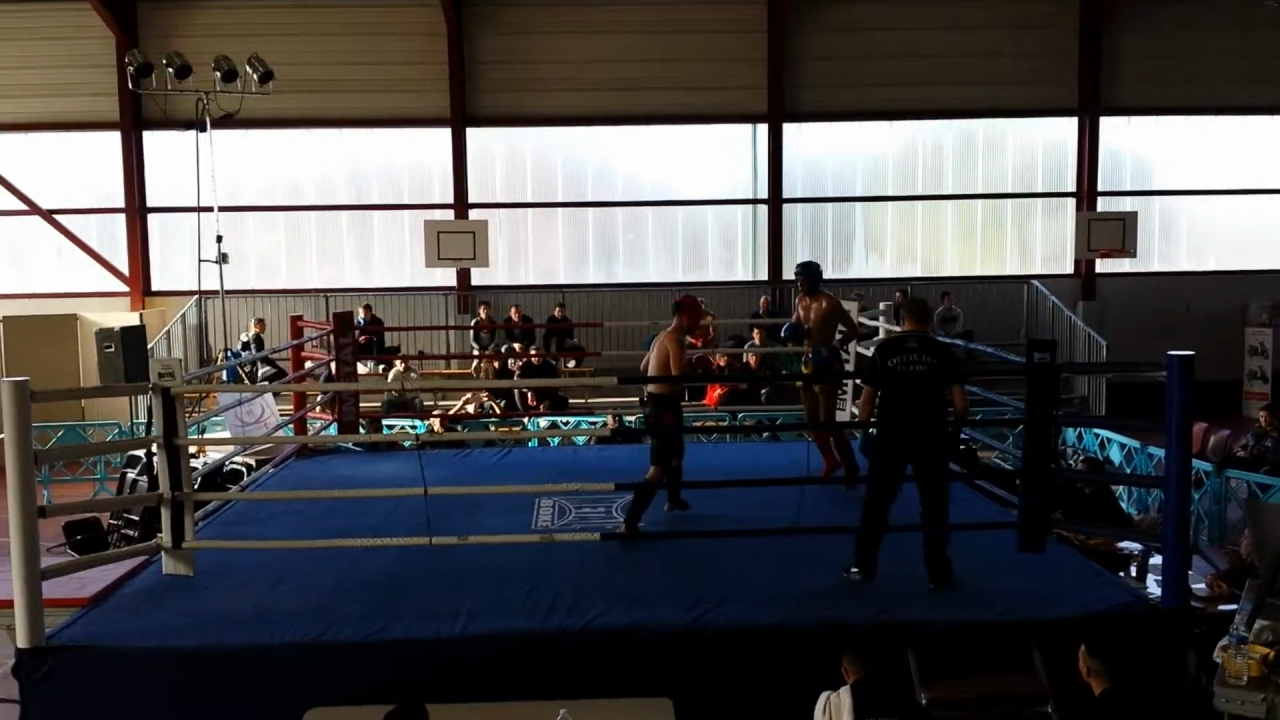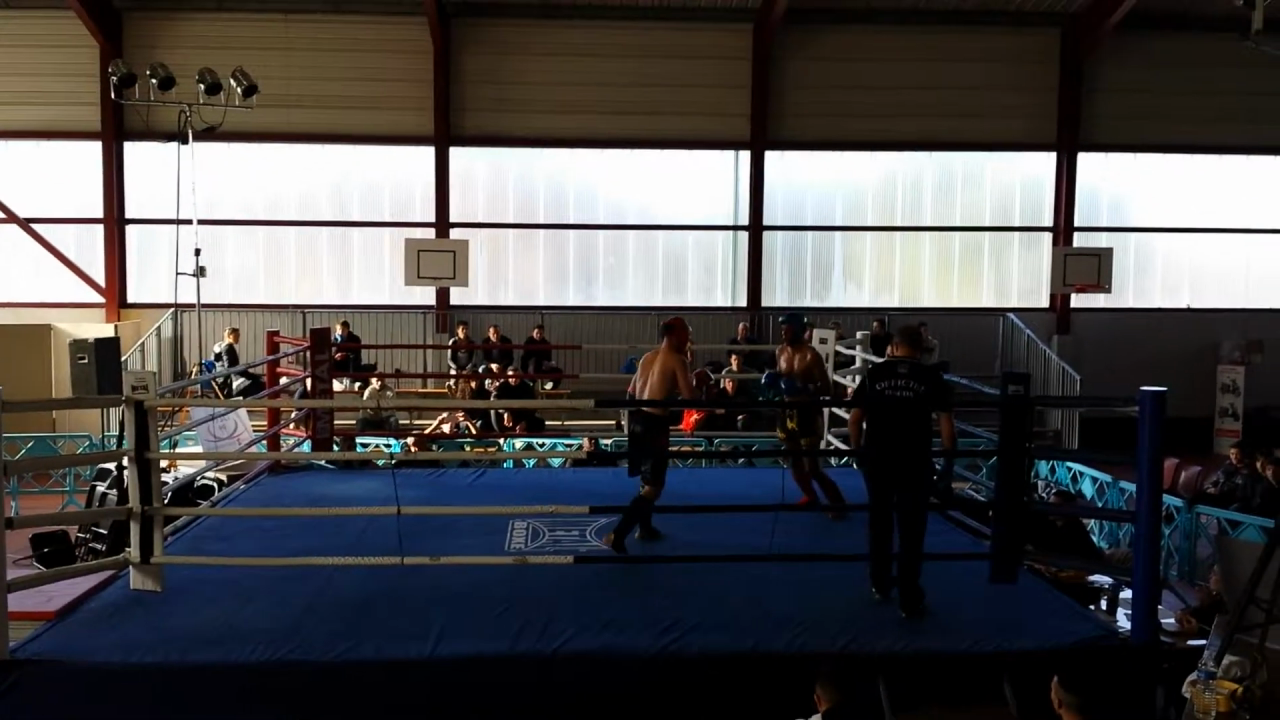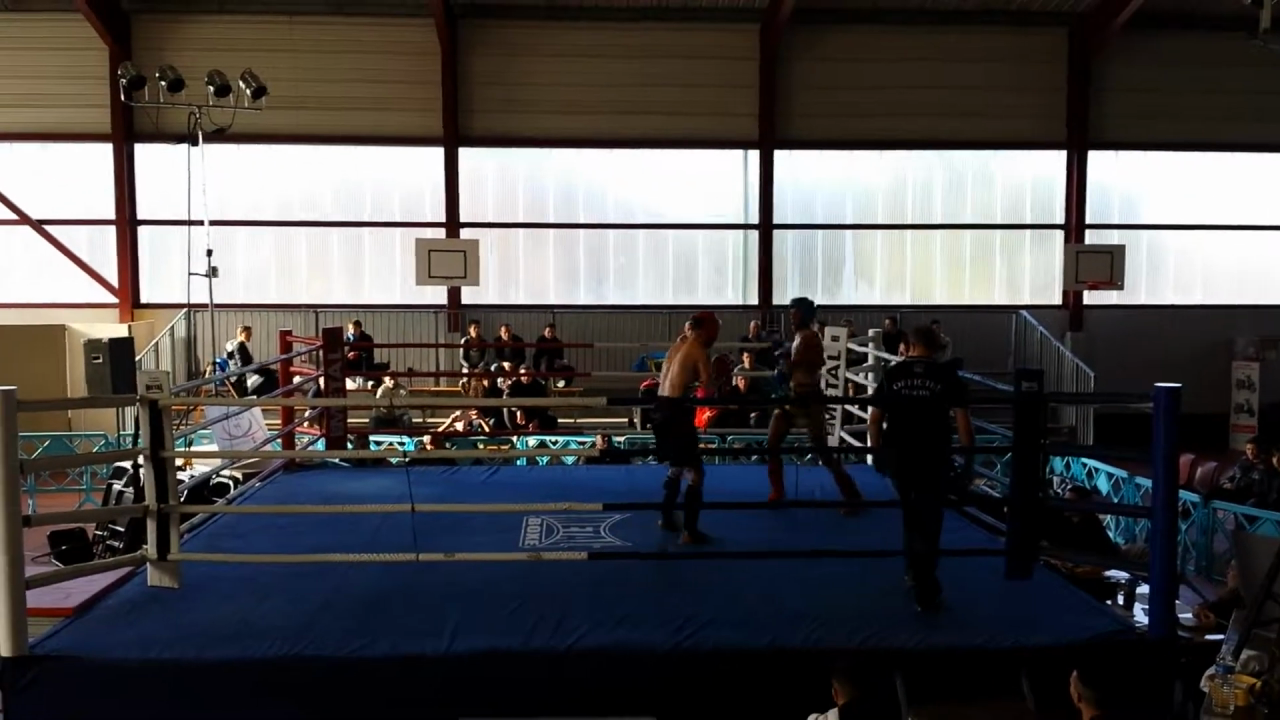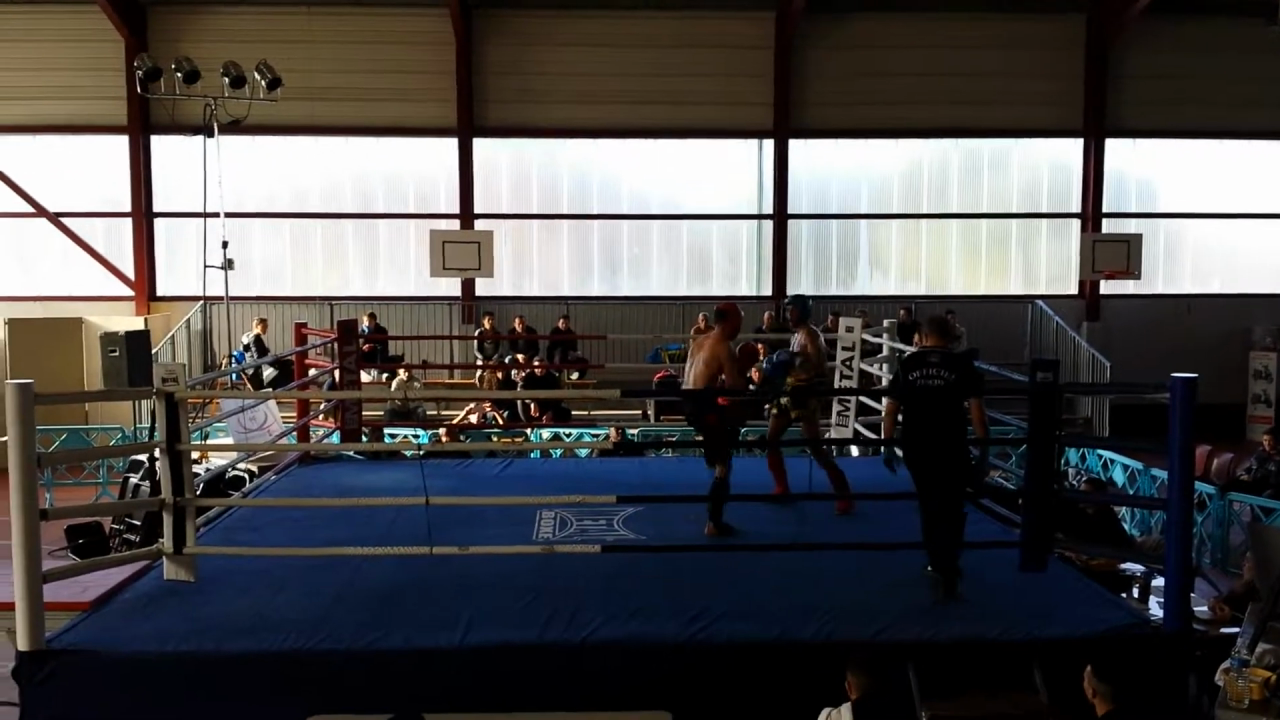
dt=0.2s
person 1, frame 1
left shoulder: (883, 350)
right shoulder: (943, 352)
left elbow: (867, 398)
right elbow: (960, 401)
right wrist: (955, 429)
left hip: (890, 436)
right hip: (931, 436)
left knee: (877, 500)
right knee: (934, 504)
left ankle: (864, 564)
right ankle: (939, 572)
person 1, frame 2
left shoulder: (874, 374)
right shoulder: (932, 378)
left elbow: (855, 419)
right elbow: (946, 426)
left wrist: (857, 451)
right wrist: (948, 461)
left hip: (877, 459)
right hip: (916, 462)
left knee: (880, 523)
right knee: (912, 530)
left ankle: (881, 584)
right ankle: (910, 600)
person 1, frame 3
left shoulder: (891, 375)
right shoulder: (948, 376)
left elbow: (875, 420)
right elbow: (962, 421)
left wrist: (877, 452)
right wrist: (969, 458)
left hip: (898, 457)
right hip: (935, 459)
left knee: (911, 515)
right knee: (929, 523)
left ankle: (915, 573)
right ankle: (926, 593)
person 1, frame 4
left shoulder: (906, 365)
right shoulder: (963, 366)
left elbow: (891, 410)
right elbow: (976, 411)
left wrist: (888, 446)
right wrist: (983, 450)
left hip: (915, 447)
right hip: (951, 448)
left knee: (929, 505)
right knee: (951, 510)
left ankle: (938, 564)
right ankle: (947, 572)
person 2, frame 1
left shoulder: (665, 337)
right shoulder: (674, 340)
left elbow: (644, 367)
right elbow: (678, 377)
left hip: (659, 402)
right hip: (664, 406)
left knee: (677, 453)
right knee: (659, 468)
left ankle: (673, 500)
person 2, frame 2
left shoulder: (647, 358)
right shoulder: (677, 359)
left elbow: (632, 392)
right elbow: (690, 397)
right wrist: (696, 384)
left hip: (637, 419)
right hip: (655, 424)
left knee: (650, 478)
right knee: (653, 486)
left ankle: (645, 527)
person 2, frame 3
left shoulder: (677, 347)
right shoulder: (700, 352)
right elbow: (708, 389)
left hip: (660, 407)
right hip: (676, 410)
left knee: (677, 465)
right knee: (696, 471)
left ankle: (667, 517)
person 2, frame 4
left shoulder: (698, 341)
right shoulder: (724, 348)
right elbow: (735, 385)
right wrist: (742, 373)
left hip: (689, 401)
right hip: (703, 405)
left knee: (731, 423)
right knee: (724, 465)
person 3, frame 1
left shoulder: (830, 303)
right shoulder: (801, 301)
left elbow: (853, 330)
left wrist: (834, 348)
right wrist: (791, 332)
left hip: (828, 365)
right hip: (809, 363)
left knee: (828, 422)
right knee: (811, 421)
left ankle: (851, 470)
right ankle: (831, 462)
person 3, frame 2
left shoulder: (812, 356)
right shoulder: (781, 351)
left elbow: (826, 388)
left wrist: (806, 390)
right wrist: (773, 382)
left hip: (808, 414)
right hip: (788, 411)
left knee: (812, 468)
right knee: (793, 459)
left ankle: (839, 505)
right ankle: (809, 495)
person 3, frame 3
left shoulder: (808, 338)
right shoulder: (802, 336)
left elbow: (792, 364)
left hip: (809, 398)
right hip: (793, 397)
left knee: (823, 452)
right knee: (771, 446)
left ankle: (852, 496)
right ankle: (777, 493)
person 3, frame 4
left shoulder: (810, 334)
right shoulder: (797, 335)
left elbow: (818, 365)
left wrist: (794, 359)
right wrist: (779, 366)
left hip: (806, 394)
right hip: (789, 393)
left knee: (816, 447)
right knee: (770, 441)
left ankle: (844, 496)
right ankle: (782, 488)
